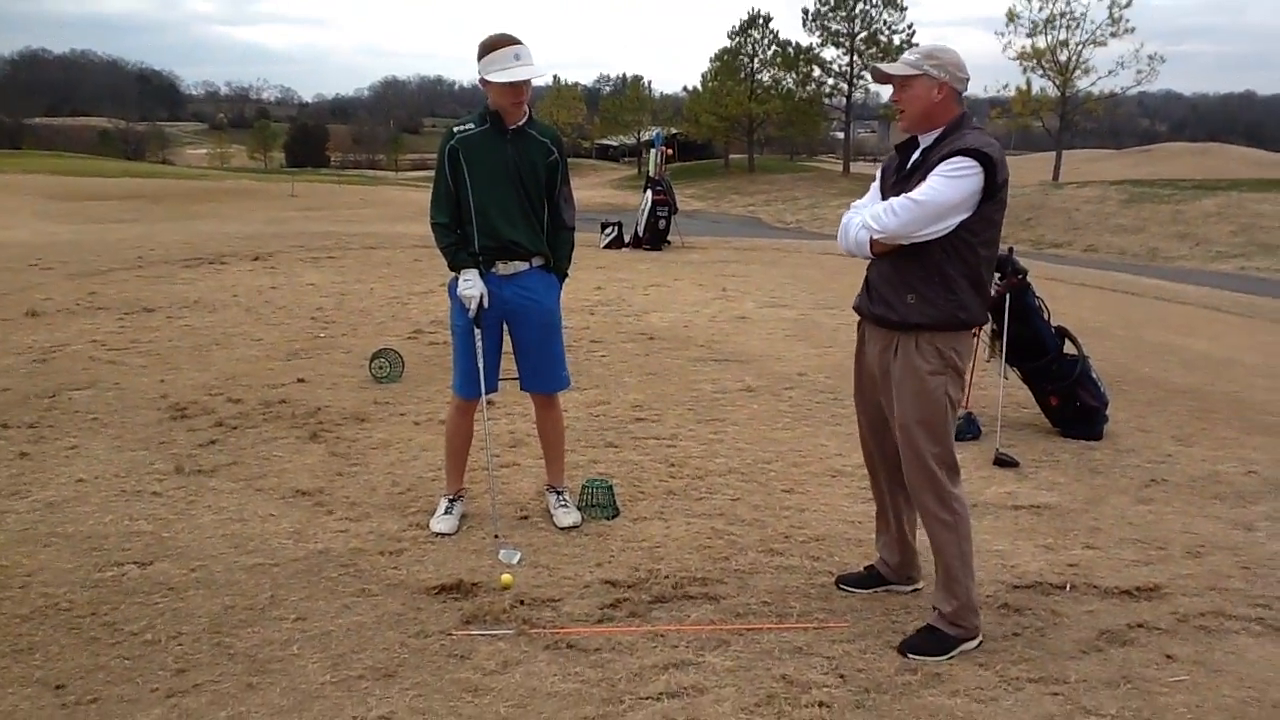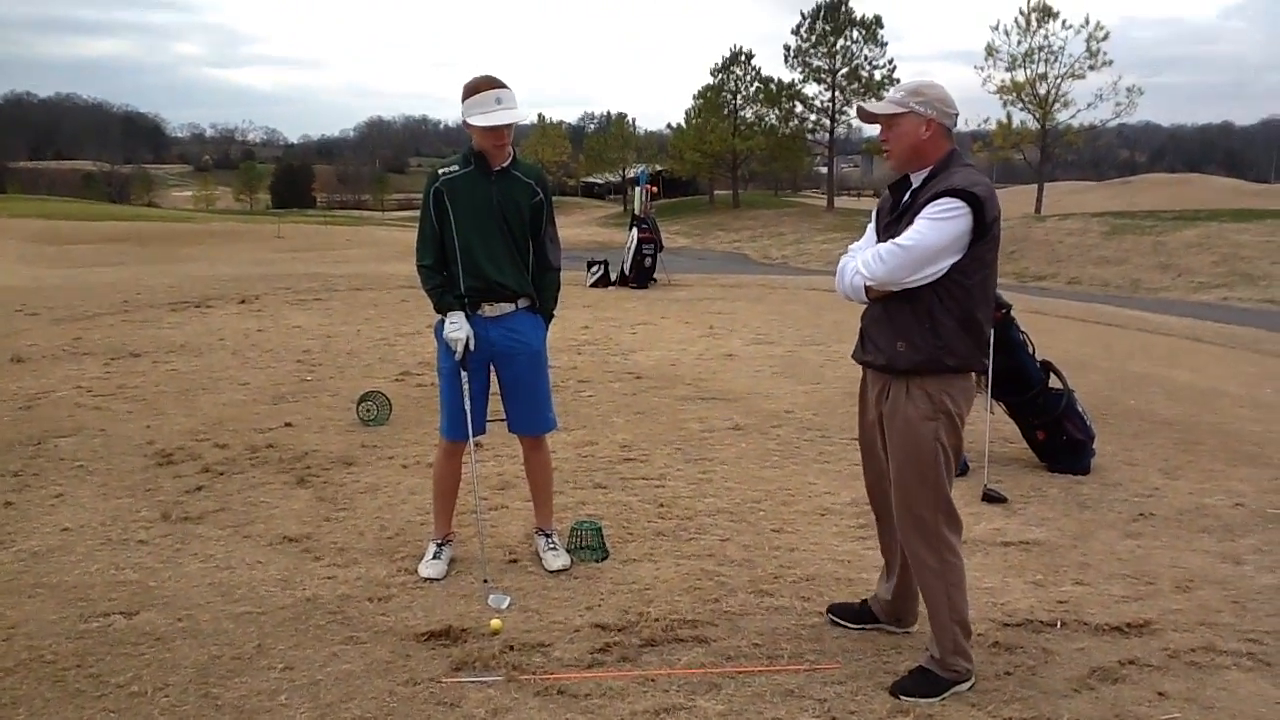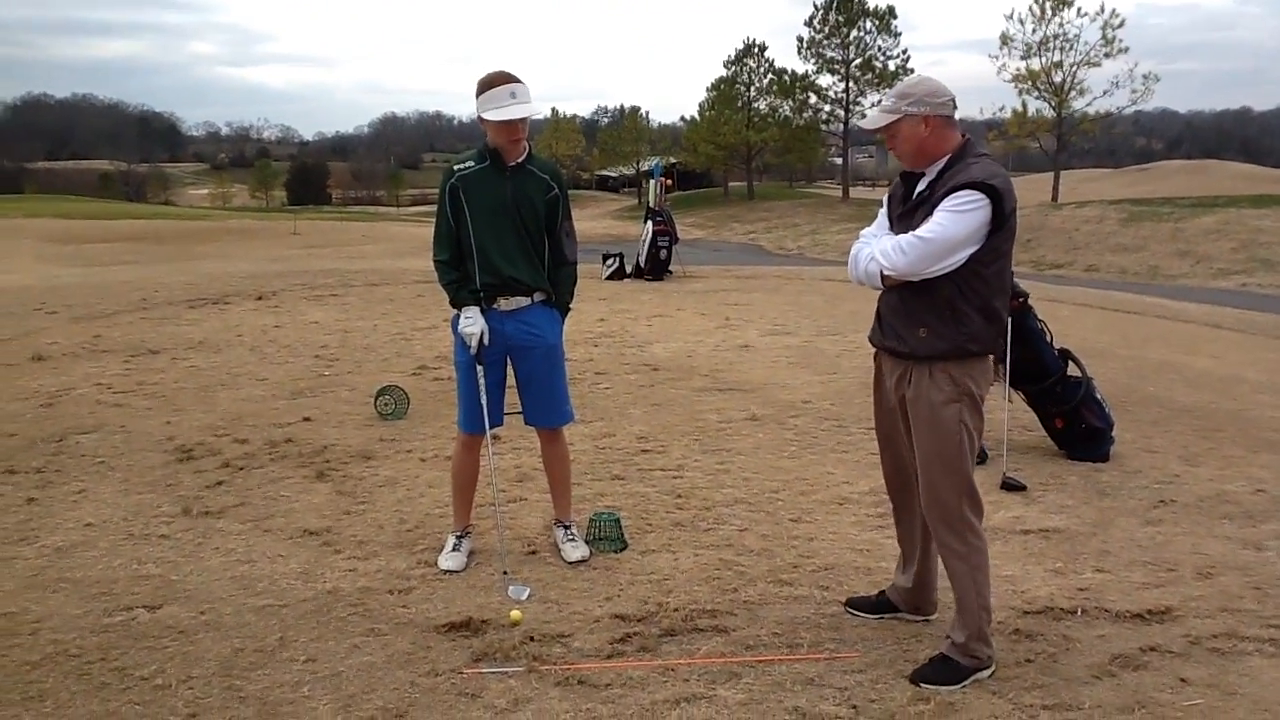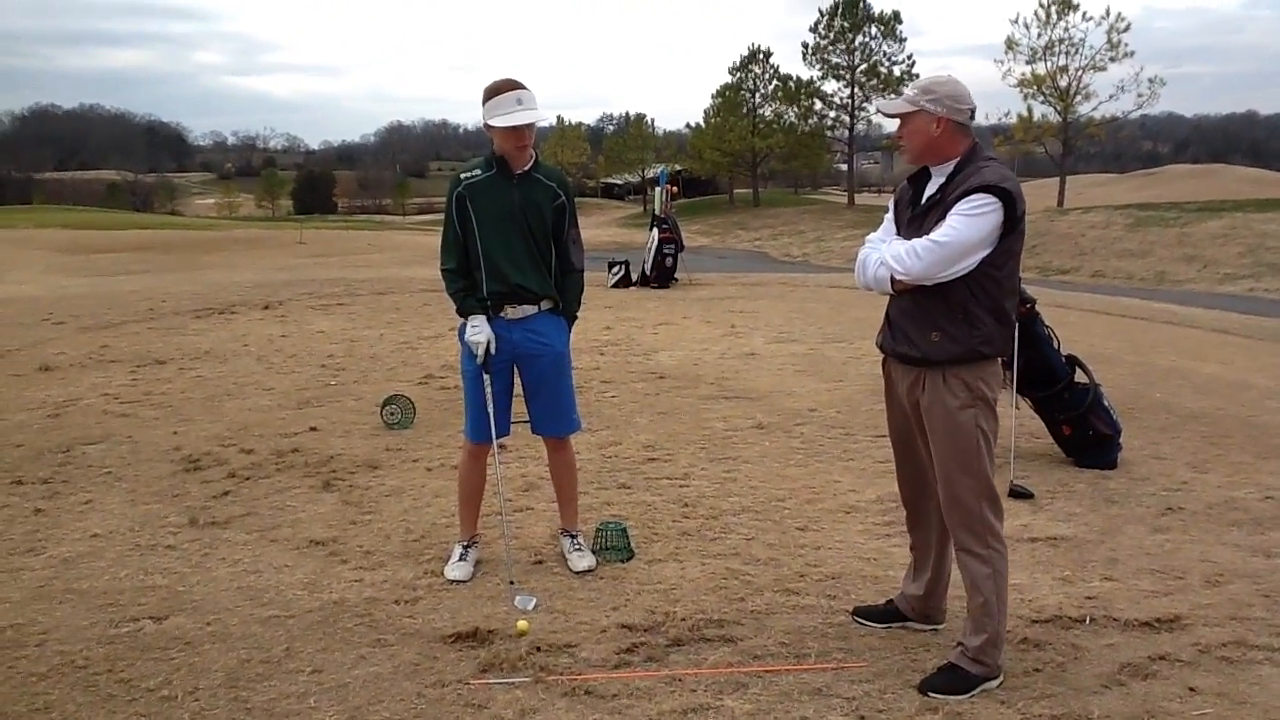
dt=0.4s
person 1, frame 1
left shoulder: (972, 157)
right shoulder: (902, 158)
left elbow: (895, 222)
right elbow: (852, 232)
left wrist: (879, 225)
right wrist: (885, 236)
left hip: (932, 338)
right hip: (879, 326)
left knee: (929, 472)
right knee: (884, 456)
left ankle: (959, 617)
right ankle: (896, 564)
person 1, frame 2
left shoulder: (962, 195)
right shoulder: (899, 195)
left elbow: (881, 269)
right elbow: (849, 275)
left wrist: (872, 270)
right wrist: (880, 281)
left hip: (930, 381)
right hip: (882, 368)
left knee: (925, 517)
right knee: (889, 502)
left ankle: (952, 661)
right ankle: (892, 605)
person 1, frame 3
left shoulder: (978, 187)
right shoulder: (908, 186)
left elbow: (904, 258)
right elbow: (861, 260)
left wrist: (886, 256)
right wrist: (897, 265)
left hip: (948, 367)
right hip: (894, 354)
left knee: (949, 501)
right knee: (906, 485)
left ankle: (972, 646)
right ankle: (911, 591)
person 1, frame 4
left shoulder: (988, 190)
right shoulder: (914, 189)
left elbow: (918, 262)
right elbow: (868, 266)
left wrist: (895, 257)
right wrist: (907, 268)
left hip: (960, 373)
right hip: (903, 360)
left knee: (968, 507)
right knee: (919, 493)
left ankle: (982, 655)
right ankle: (919, 601)
person 2, frame 1
left shoulder: (547, 142)
right shoulder: (459, 141)
left elbow: (562, 218)
right elbow: (443, 217)
left wrist: (555, 276)
right wrist: (465, 270)
left hip: (534, 280)
right hip: (478, 281)
left knee: (546, 392)
right knee: (466, 396)
left ankle: (556, 490)
right ankle: (452, 495)
person 2, frame 2
left shoulder: (532, 182)
right shoulder: (444, 183)
left elbow: (548, 258)
right elbow: (429, 259)
left wrist: (540, 317)
right wrist: (451, 312)
left hip: (520, 322)
right hip: (463, 322)
left knee: (534, 433)
right knee: (453, 438)
left ankle: (546, 533)
right ankle: (441, 539)
person 2, frame 3
left shoulder: (547, 178)
right shoulder: (459, 178)
left elbow: (564, 253)
right elbow: (445, 253)
left wrist: (556, 312)
right wrist: (466, 308)
left hip: (536, 316)
right hip: (479, 318)
left knee: (551, 426)
right knee: (470, 432)
left ankle: (564, 524)
right ankle: (460, 532)
person 2, frame 4
left shoulder: (554, 186)
right shoulder: (466, 186)
left elbow: (571, 261)
right elbow: (453, 262)
left wrist: (563, 319)
right wrist: (472, 316)
left hip: (544, 324)
right hip: (486, 326)
left knee: (558, 436)
right knee: (477, 441)
left ankle: (571, 534)
right ankle: (466, 542)
